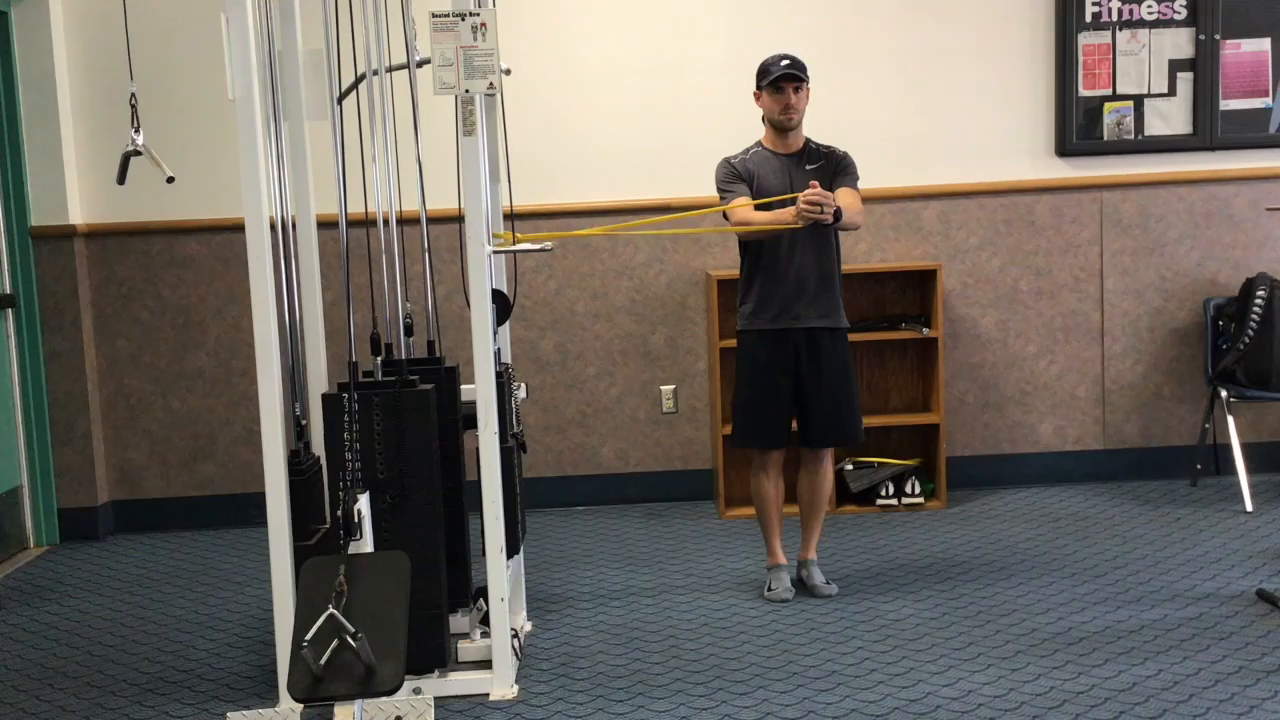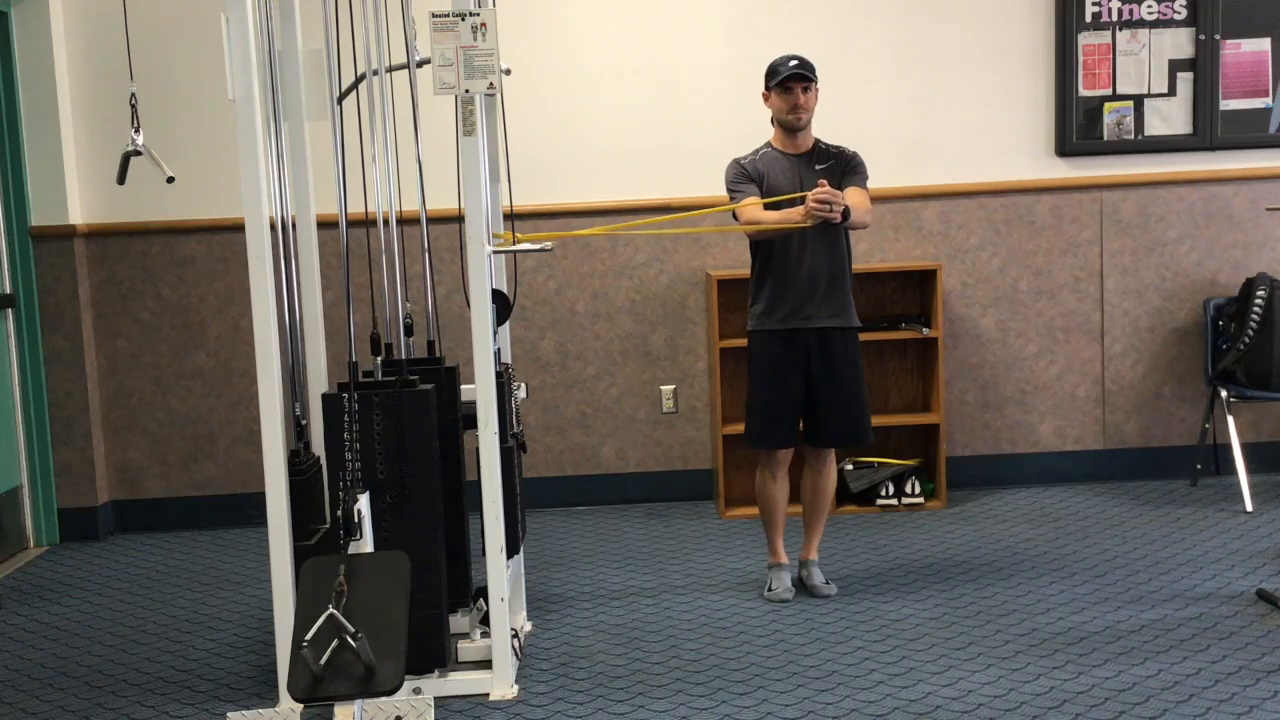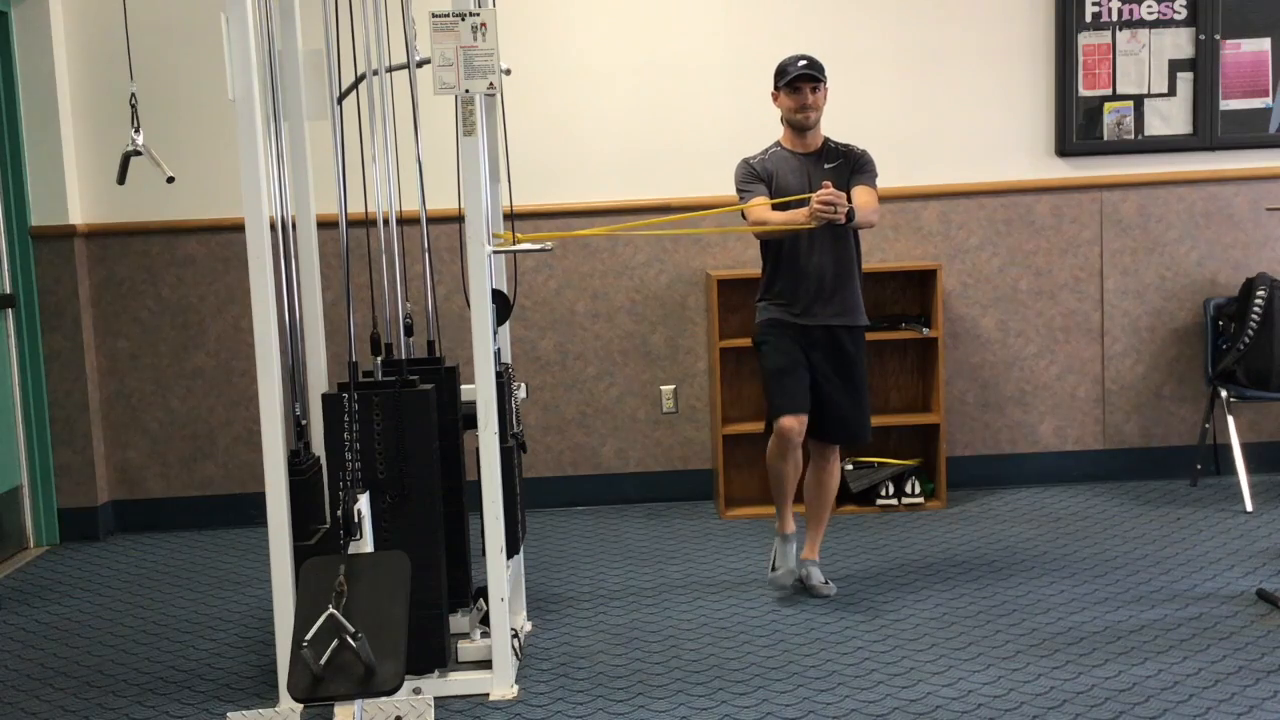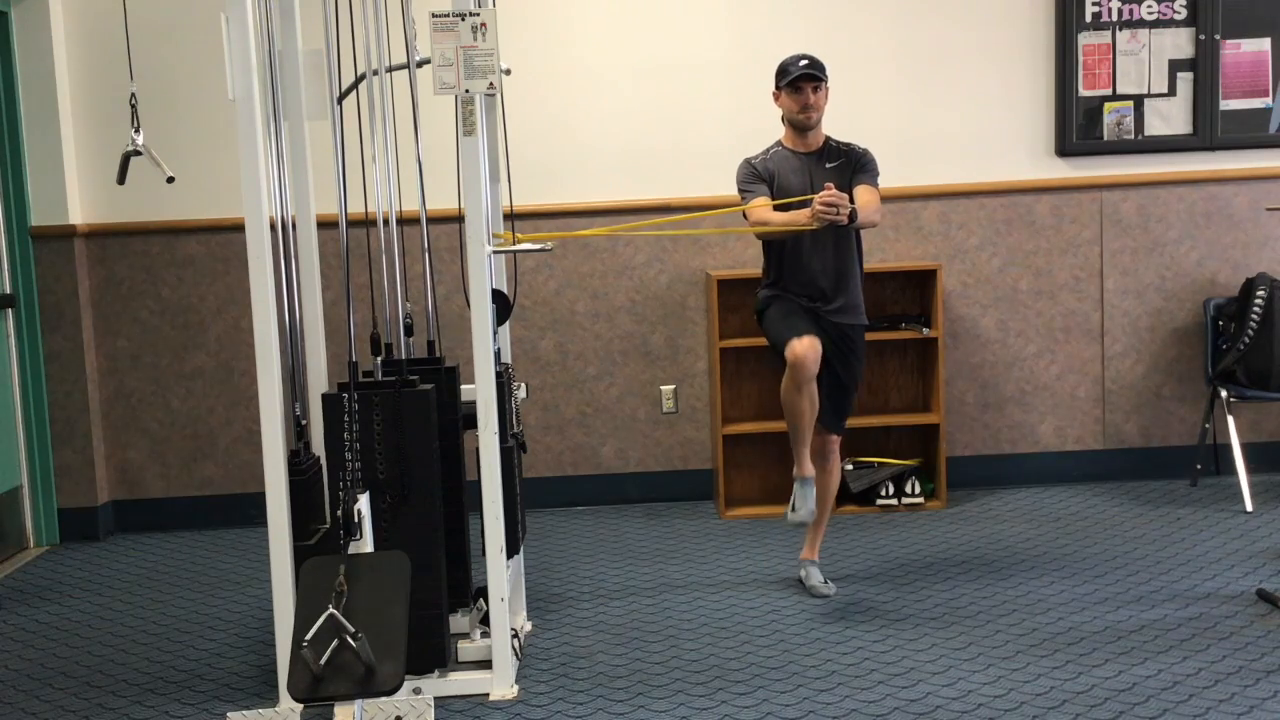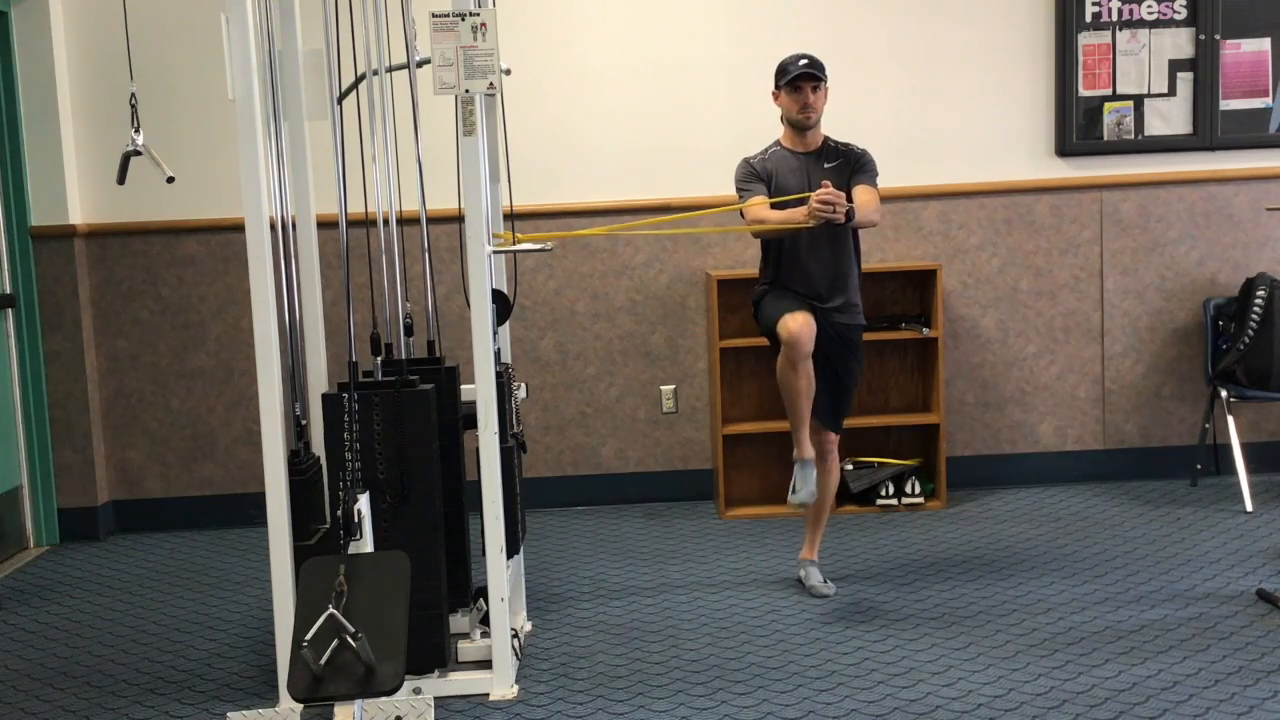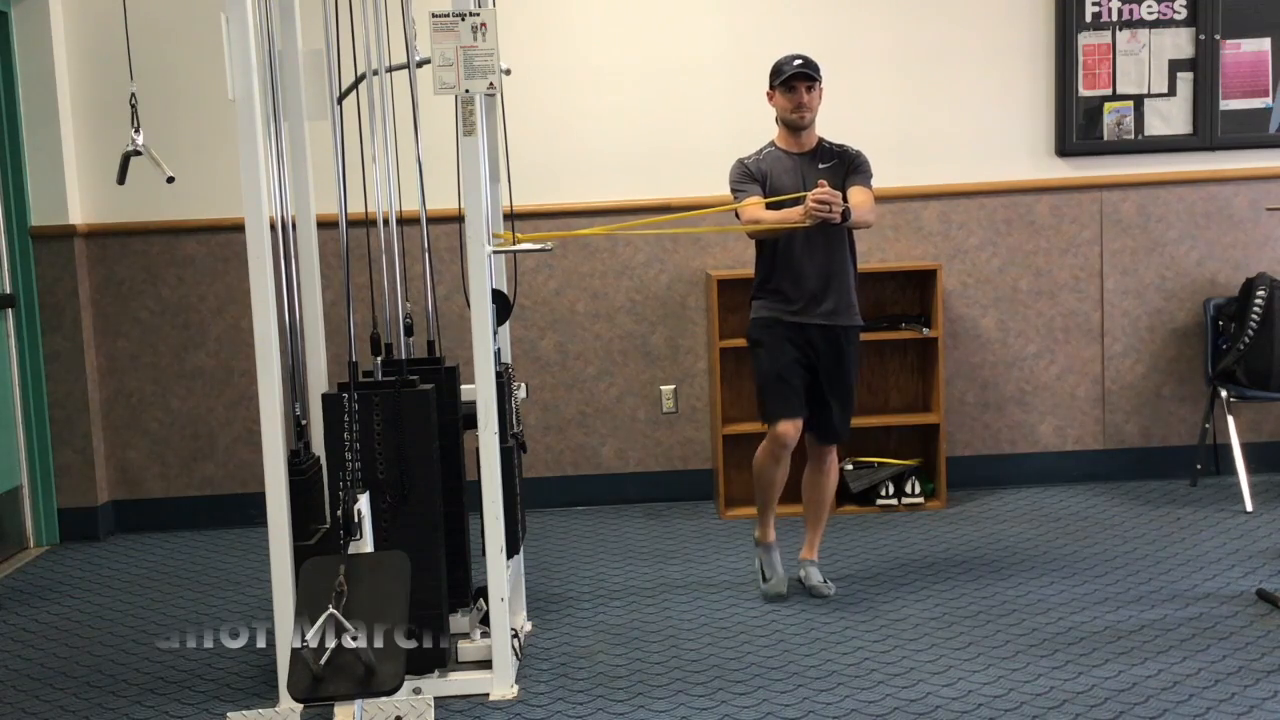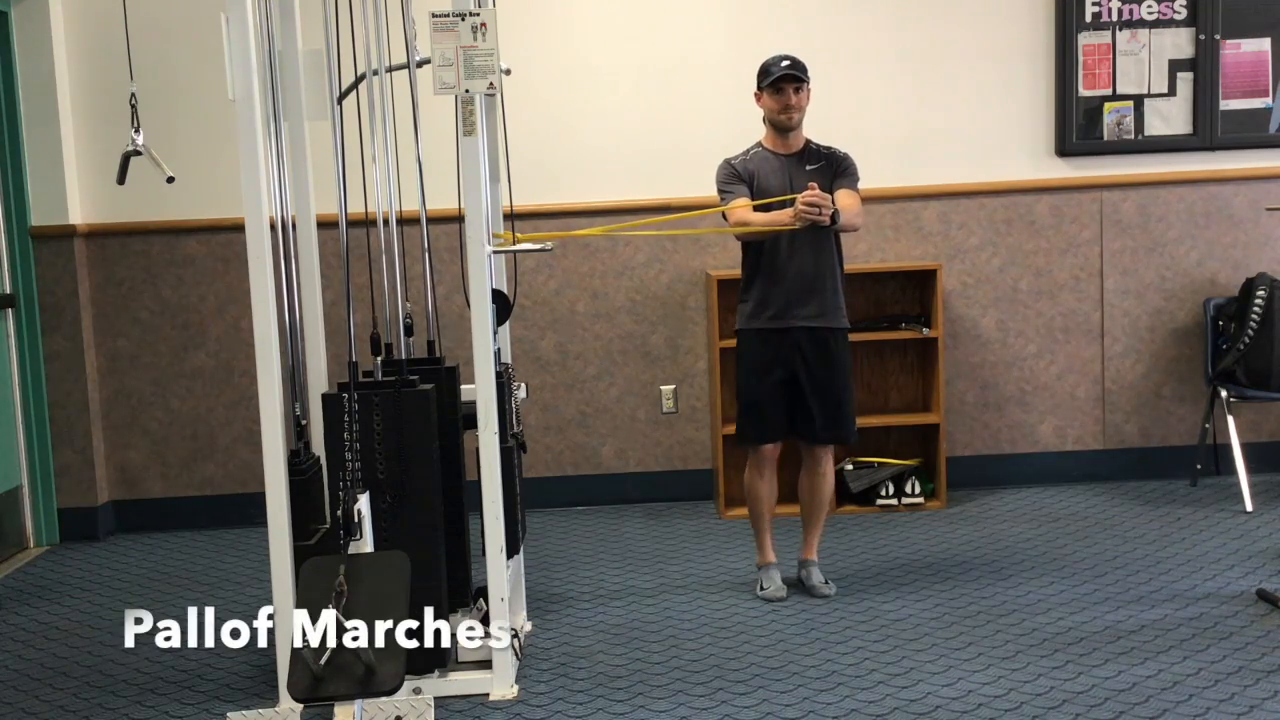
dt=0.3s
person 1, frame 1
left shoulder: (834, 161)
right shoulder: (737, 167)
left elbow: (855, 216)
right elbow: (743, 223)
left wrist: (831, 211)
right wrist: (793, 214)
left hip: (824, 324)
right hip: (765, 326)
left knee: (820, 448)
right knee: (767, 452)
left ankle: (809, 559)
right ankle: (776, 561)
person 1, frame 2
left shoulder: (844, 162)
right shoulder: (746, 168)
left elbow: (863, 214)
right elbow: (753, 222)
left wrist: (839, 209)
right wrist: (803, 213)
left hip: (834, 324)
right hip: (774, 327)
left knee: (823, 448)
right knee: (775, 451)
left ankle: (810, 558)
right ankle: (778, 560)
person 1, frame 3
left shoulder: (854, 160)
right shoulder: (756, 168)
left elbow: (870, 214)
right elbow: (761, 223)
left wrist: (845, 211)
right wrist: (807, 213)
left hip: (841, 319)
right hip: (783, 316)
left knee: (828, 443)
right knee: (789, 429)
left ankle: (810, 556)
right ankle: (784, 528)
person 1, frame 4
left shoulder: (855, 159)
right shoulder: (757, 167)
left elbow: (873, 213)
right elbow: (762, 223)
left wrist: (847, 212)
right wrist: (810, 215)
left hip: (844, 311)
right hip: (786, 297)
left knee: (829, 438)
right knee: (804, 356)
left ankle: (810, 557)
right ankle: (801, 472)
person 1, frame 5
left shoulder: (854, 159)
right shoulder: (756, 167)
left elbow: (871, 213)
right elbow: (758, 221)
left wrist: (844, 209)
right wrist: (805, 212)
left hip: (841, 311)
right hip: (783, 296)
left knee: (827, 436)
right knee: (800, 335)
left ankle: (809, 557)
right ankle: (801, 457)
person 1, frame 6
left shoulder: (848, 160)
right shoulder: (751, 167)
left elbow: (867, 213)
right elbow: (753, 223)
left wrist: (840, 210)
right wrist: (800, 212)
left hip: (836, 318)
right hip: (777, 315)
left knee: (825, 444)
right knee: (784, 433)
left ankle: (809, 558)
right ankle: (765, 535)
person 1, frame 7
left shoulder: (836, 162)
right shoulder: (737, 168)
left elbow: (854, 217)
right elbow: (742, 224)
left wrist: (829, 213)
right wrist: (792, 214)
left hip: (824, 325)
right hip: (763, 326)
left knee: (820, 450)
right knee: (764, 449)
left ankle: (810, 559)
right ankle: (766, 561)
